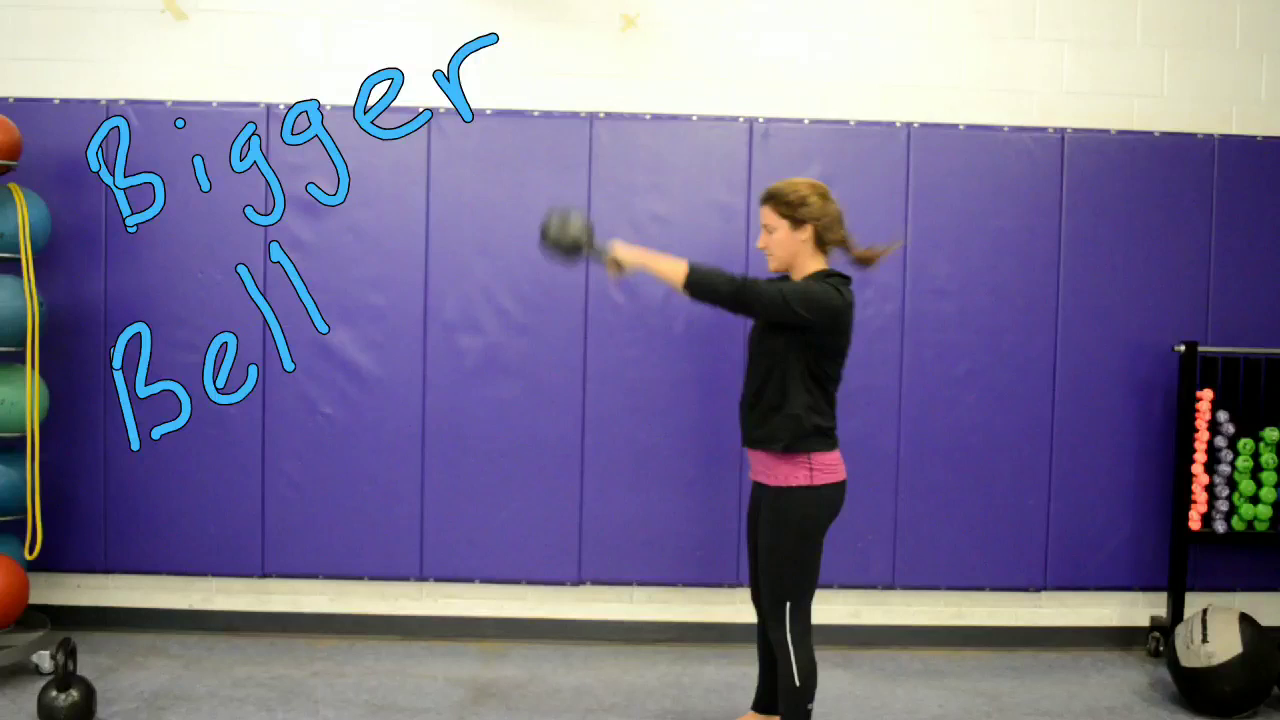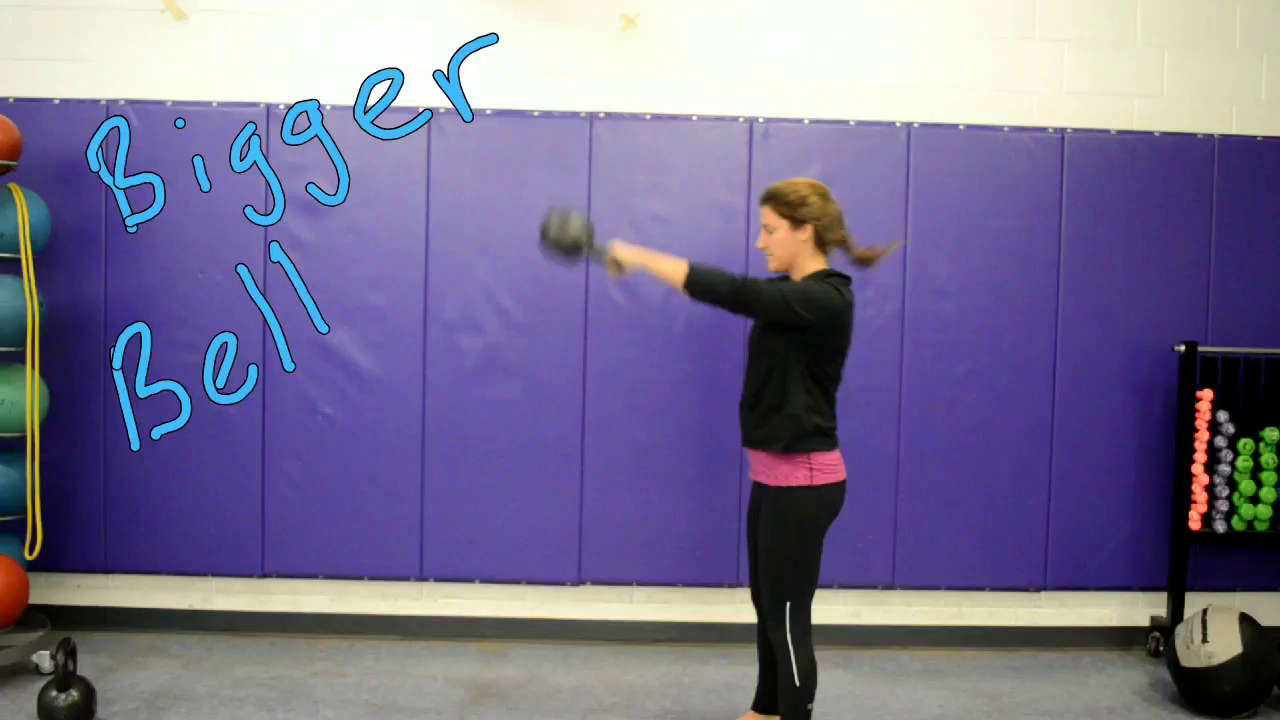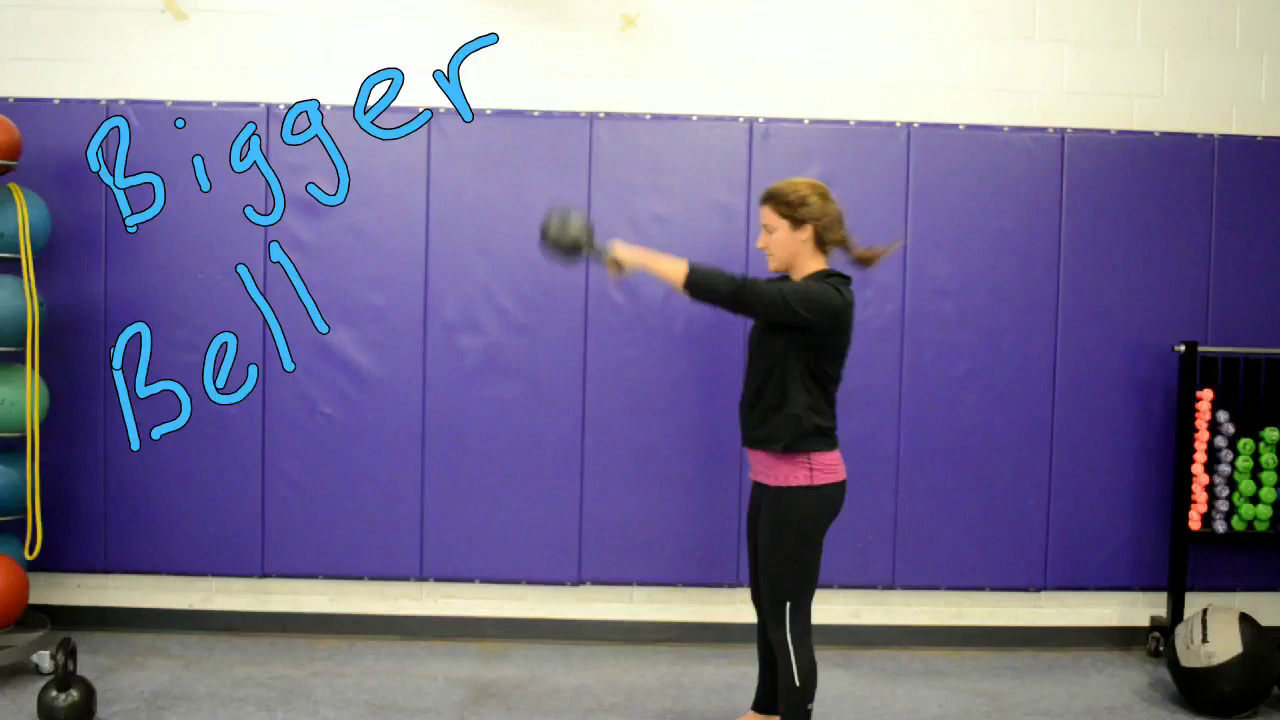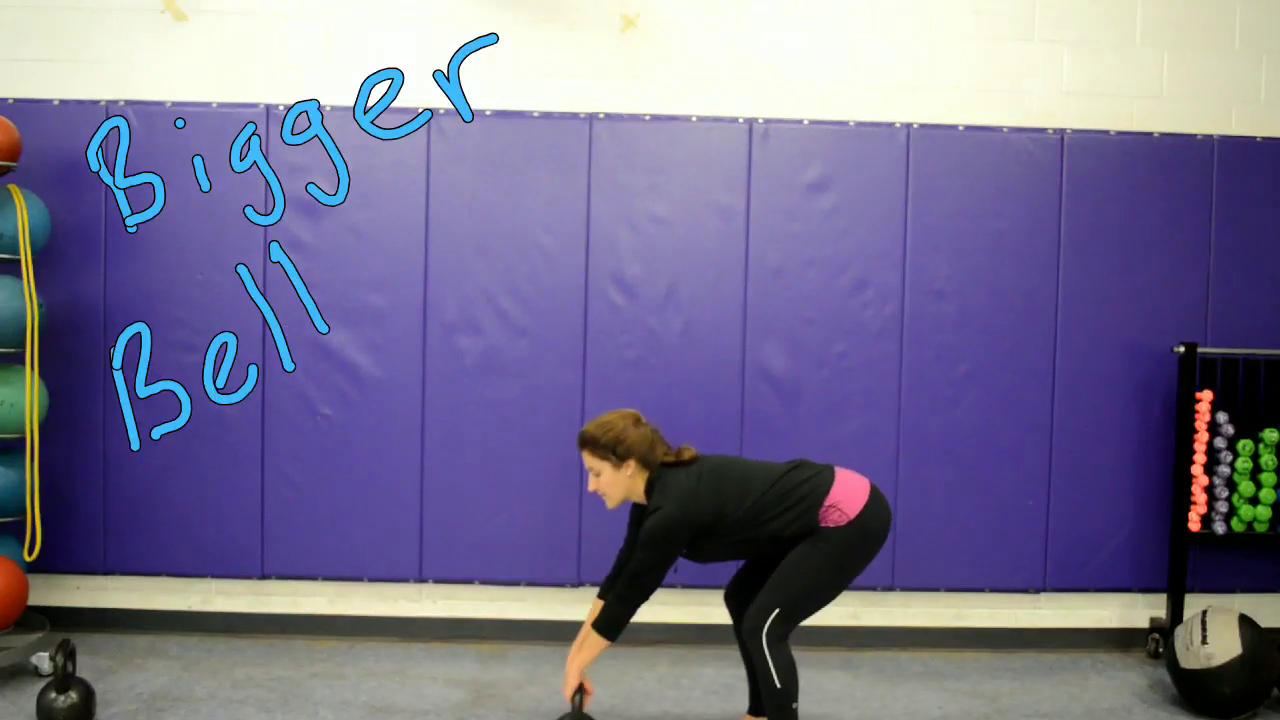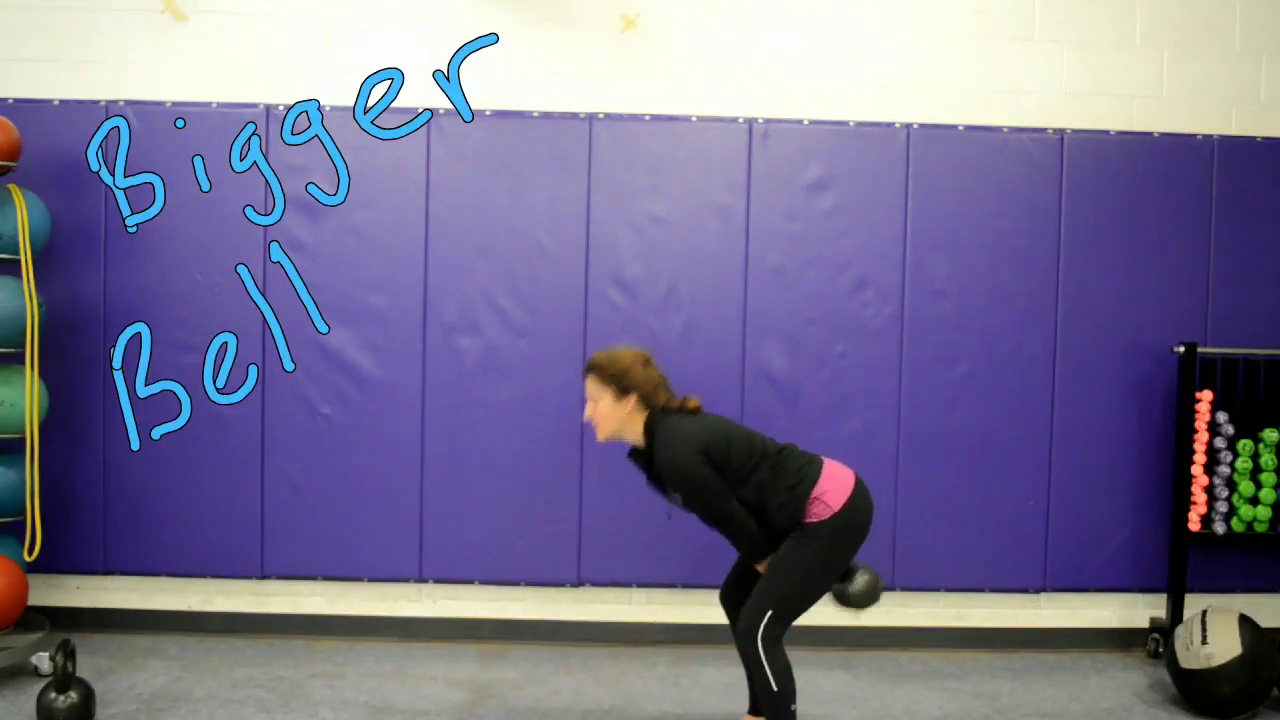
dt=1s
person 1, frame 1
left shoulder: (825, 300)
right shoulder: (788, 293)
left elbow: (734, 293)
right elbow: (737, 292)
left wrist: (641, 257)
right wrist: (642, 260)
left hip: (803, 481)
right hip: (775, 475)
left knee: (787, 616)
right knee: (767, 604)
person 1, frame 2
left shoulder: (825, 300)
right shoulder: (789, 293)
left elbow: (733, 293)
right elbow: (737, 292)
left wrist: (641, 256)
right wrist: (640, 260)
left hip: (803, 481)
right hip: (774, 475)
left knee: (787, 617)
right knee: (767, 604)
person 1, frame 3
left shoulder: (825, 301)
right shoulder: (791, 292)
left elbow: (734, 292)
right elbow: (737, 293)
left wrist: (639, 255)
right wrist: (639, 258)
left hip: (803, 482)
right hip: (774, 477)
left knee: (786, 614)
right knee: (768, 603)
person 1, frame 4
left shoulder: (673, 509)
right shoulder: (659, 489)
left elbow: (630, 595)
right elbow: (621, 578)
left wrist: (577, 665)
right wrist: (576, 654)
left hip: (851, 518)
right hip: (827, 510)
left knee: (764, 627)
right knee: (741, 600)
person 1, frame 5
left shoulder: (677, 452)
right shoulder: (659, 445)
left elbow: (737, 524)
right elbow: (732, 515)
left wrist: (774, 577)
right wrist: (776, 582)
left hip: (832, 510)
right hip: (807, 506)
left knee: (759, 626)
right knee: (739, 600)
